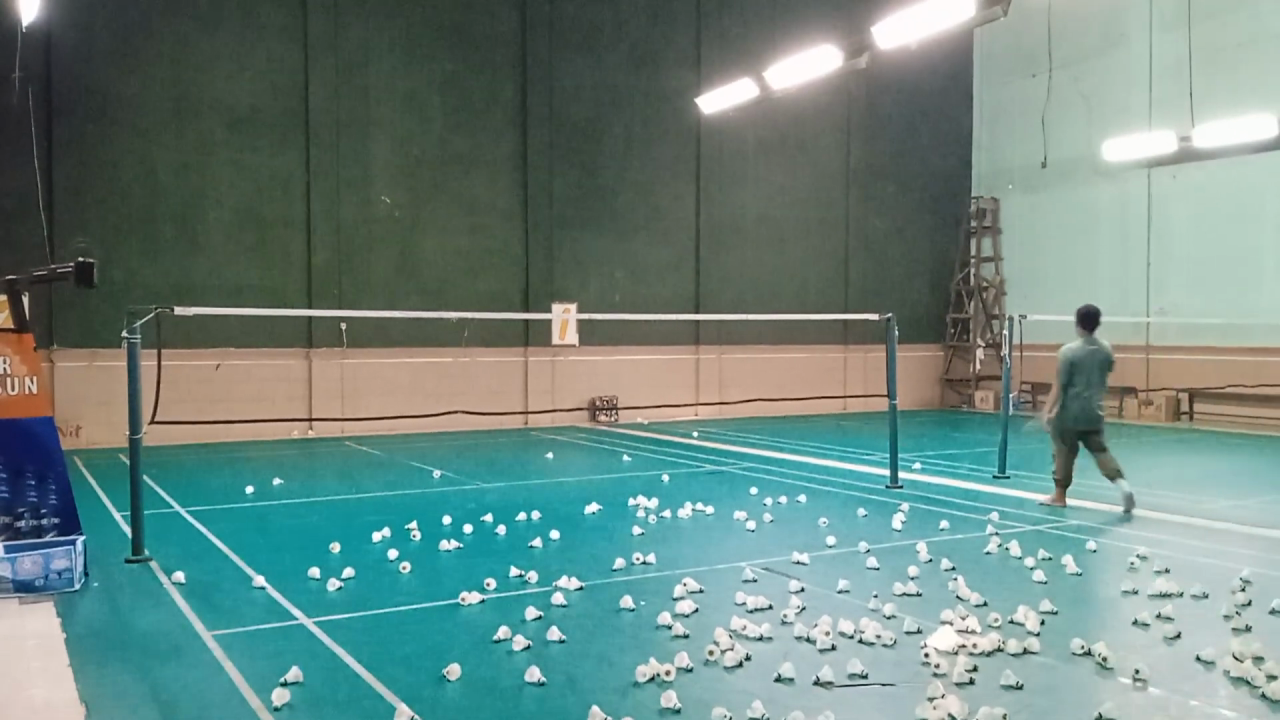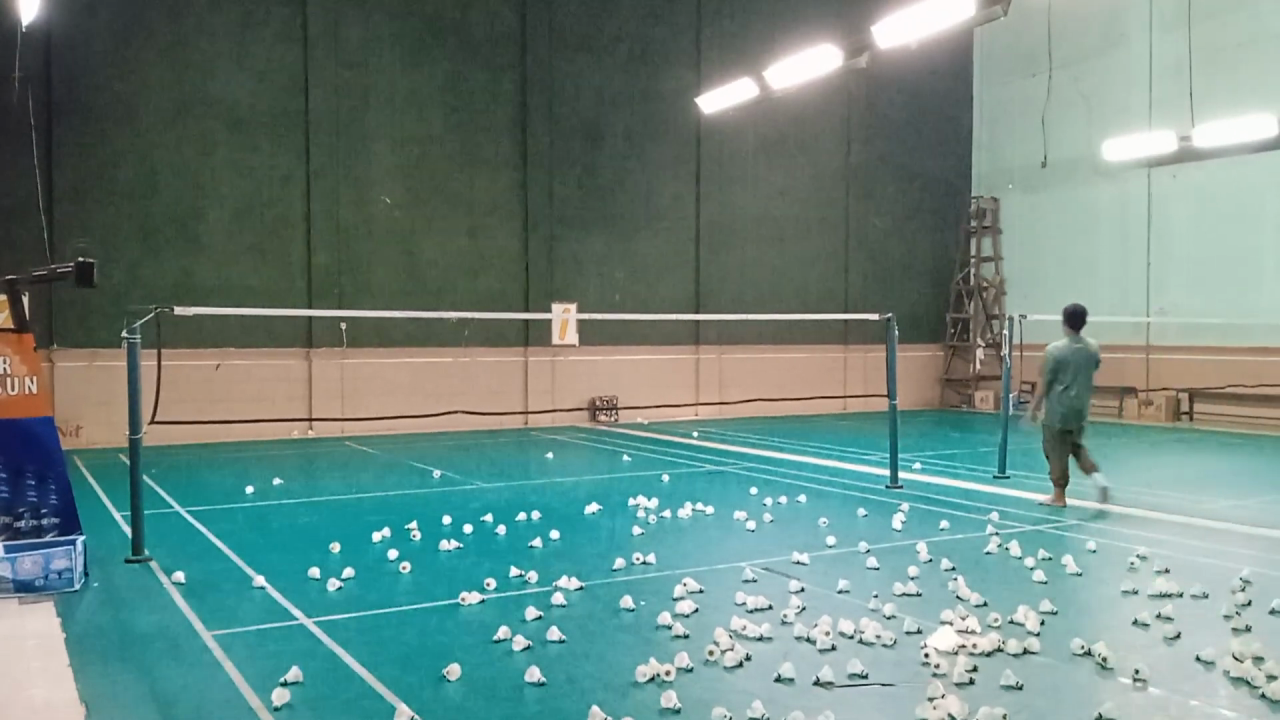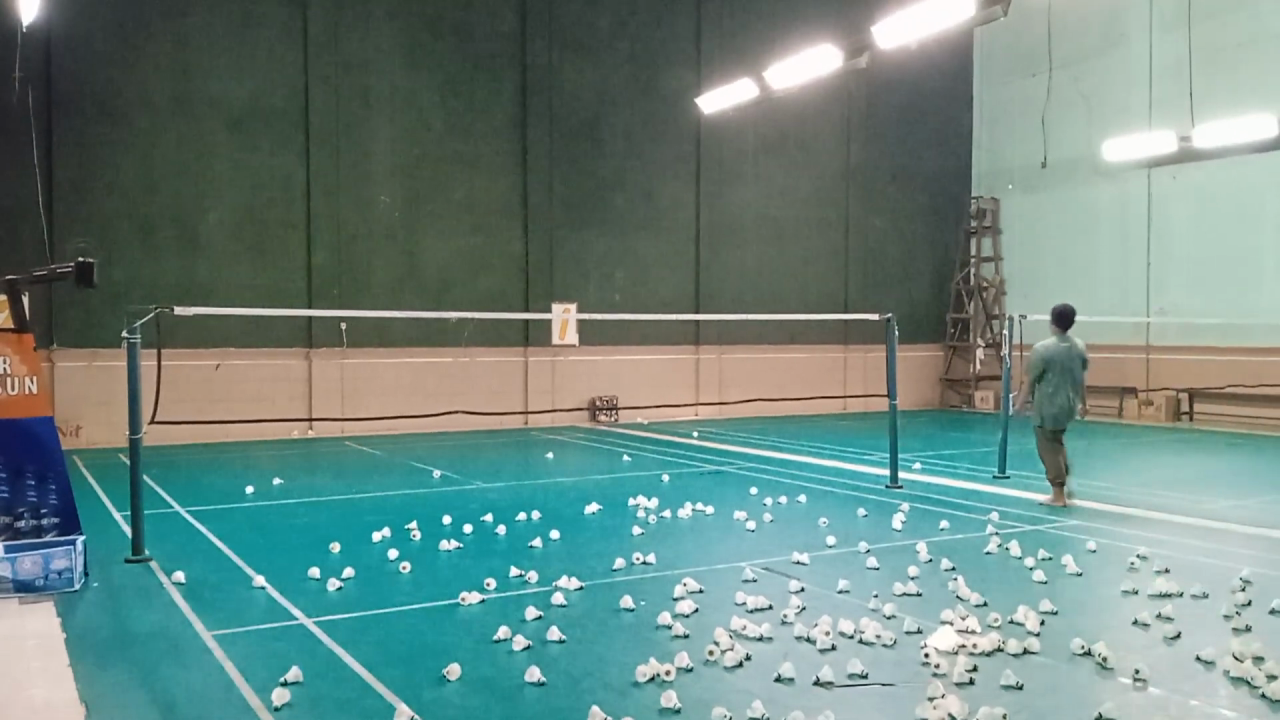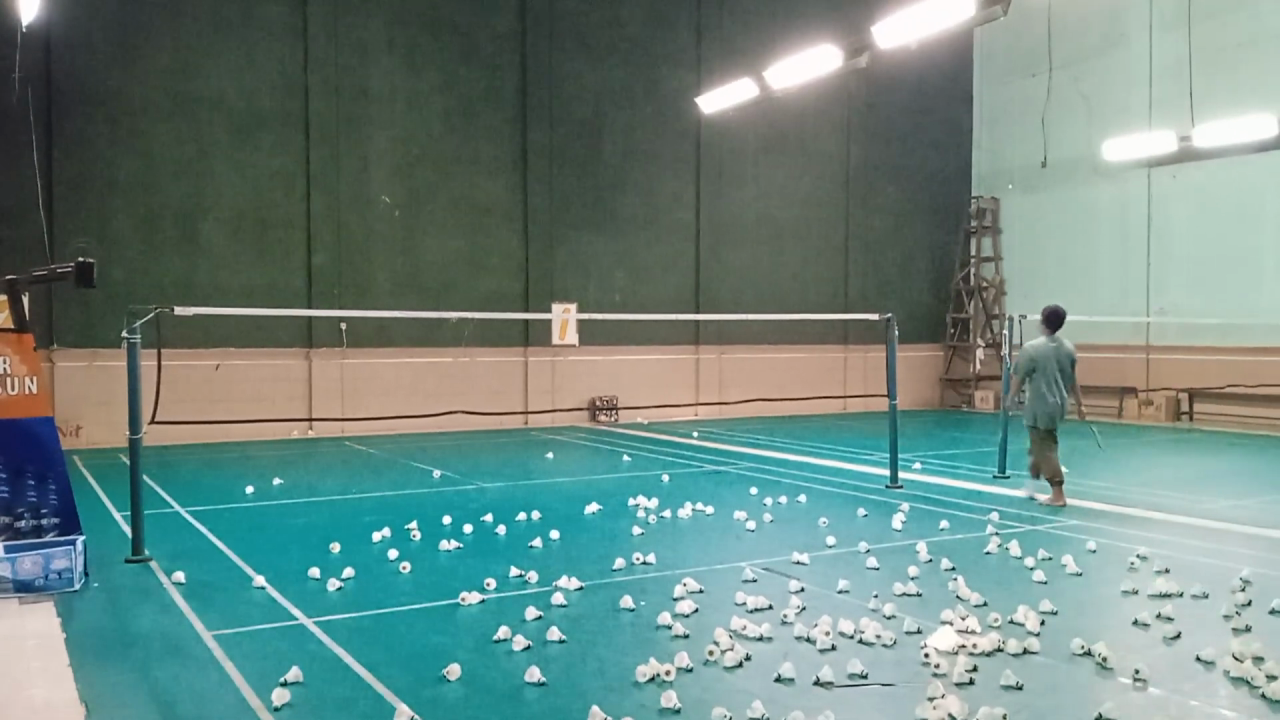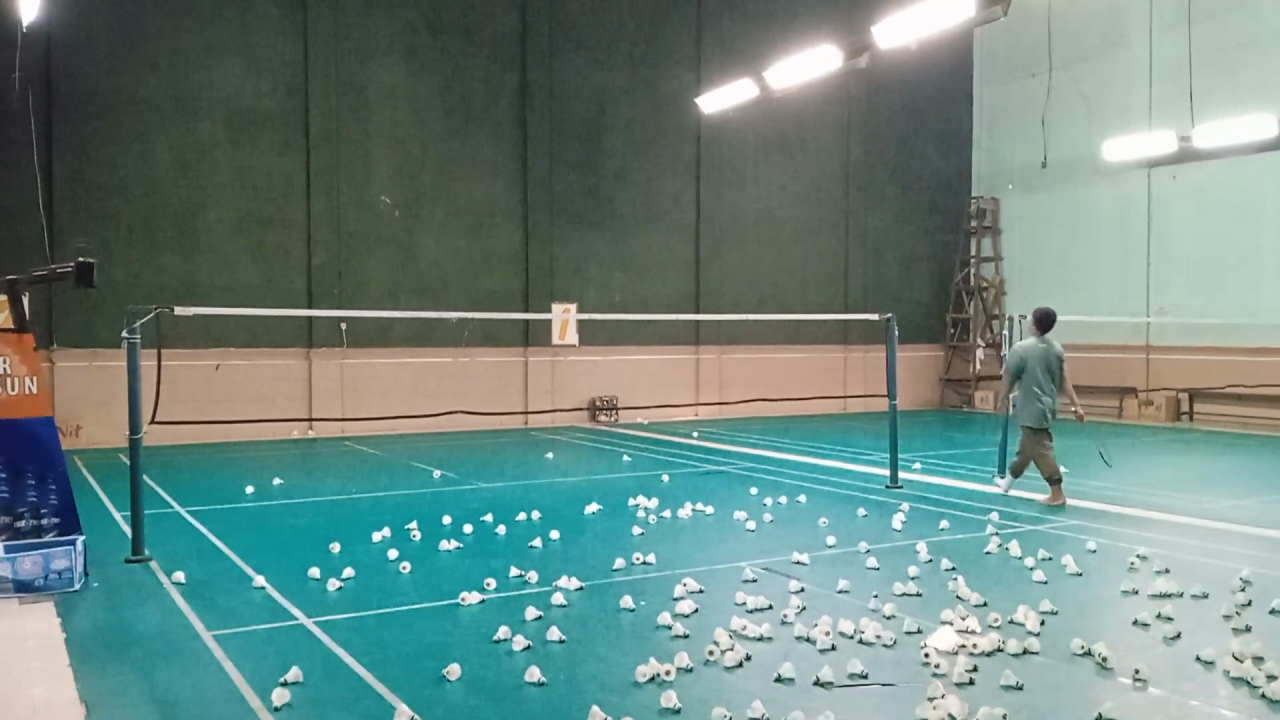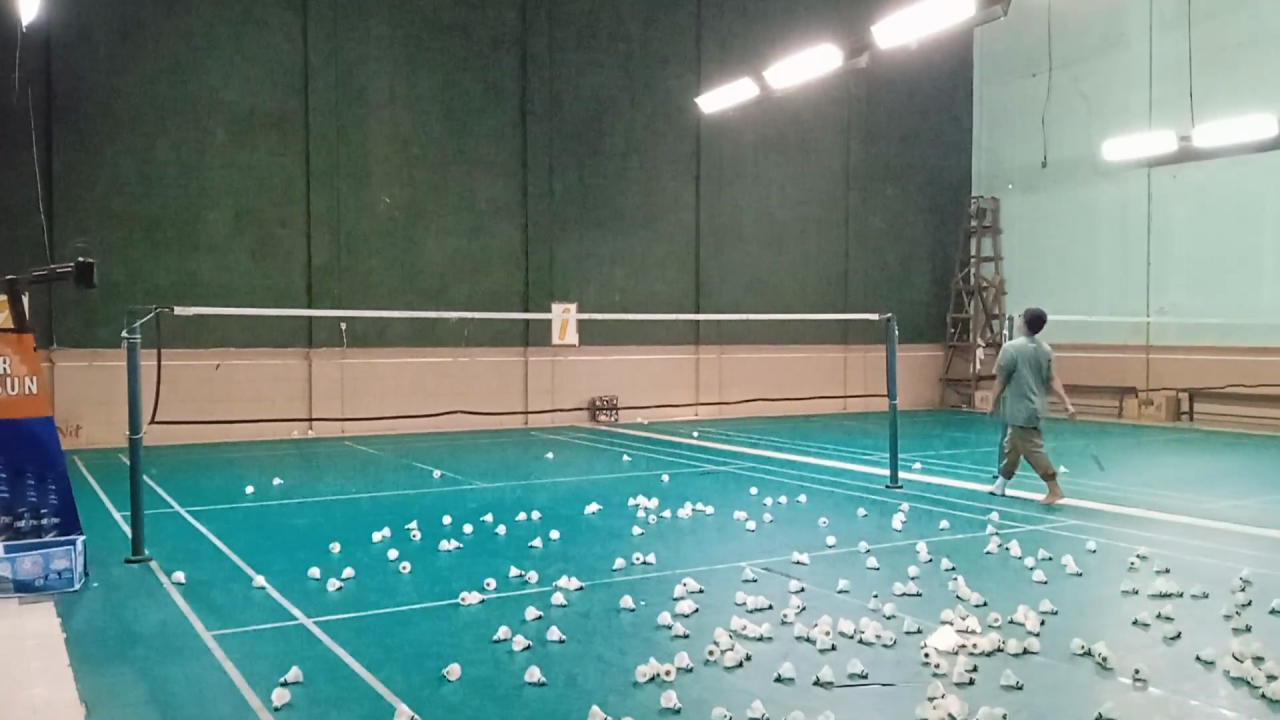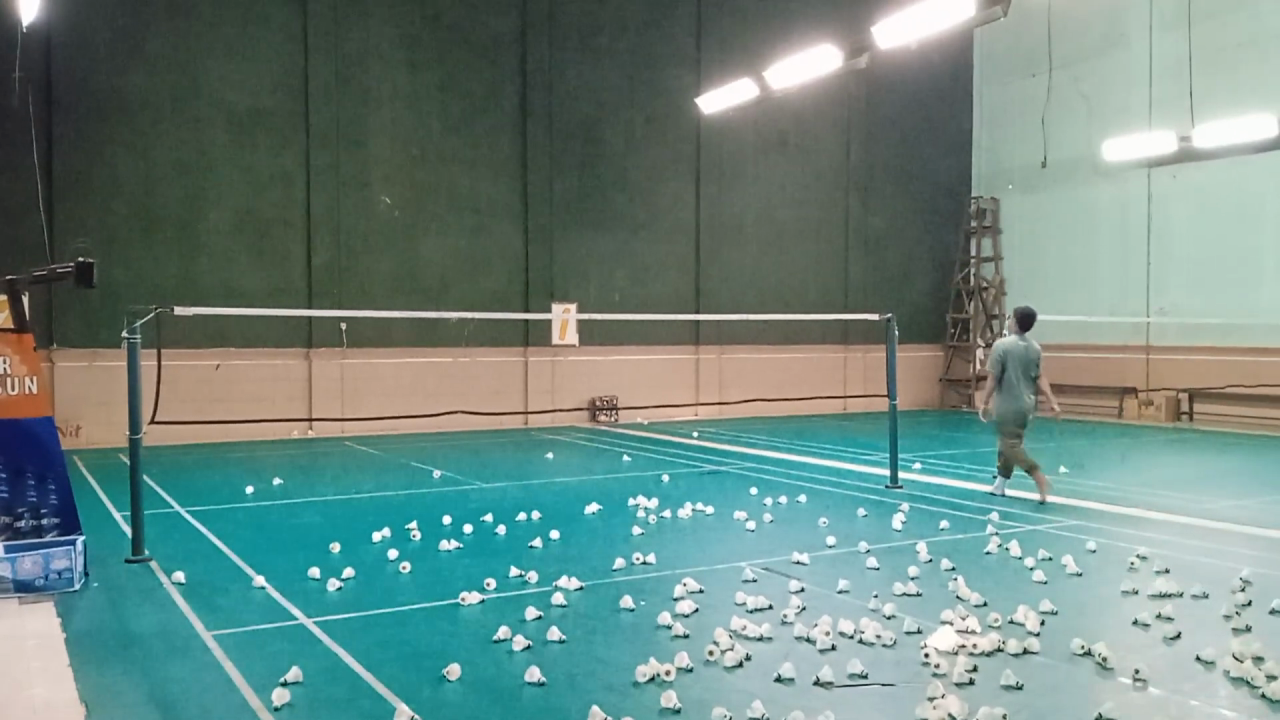
dt=0.1s
person 1, frame 1
left shoulder: (1069, 351)
right shoulder: (1106, 349)
left elbow: (1059, 386)
left wrist: (1049, 411)
left hip: (1070, 413)
right hip: (1094, 411)
left knee: (1064, 454)
right knee: (1100, 452)
left ankle: (1060, 495)
right ankle: (1123, 486)
person 1, frame 2
left shoulder: (1055, 350)
right shoulder: (1093, 348)
left elbow: (1044, 383)
right elbow: (1089, 376)
left wrist: (1034, 407)
left hip: (1058, 411)
right hip: (1080, 409)
left knee: (1056, 452)
right knee: (1076, 448)
left ankle: (1059, 495)
right ankle: (1098, 478)
person 1, frame 3
left shoulder: (1042, 349)
right shoulder: (1080, 347)
left elbow: (1030, 381)
right elbow: (1081, 378)
left wrist: (1021, 402)
right wrist: (1082, 403)
left hip: (1048, 409)
right hip: (1068, 406)
left knee: (1051, 450)
right knee: (1056, 448)
left ankle: (1059, 494)
right ankle: (1068, 484)
person 1, frame 4
left shoulder: (1031, 348)
right shoulder: (1068, 348)
left elbow: (1019, 379)
right elbow: (1072, 380)
left wrist: (1010, 398)
right wrist: (1079, 404)
left hip: (1040, 409)
right hip: (1059, 405)
left knee: (1045, 450)
right knee: (1039, 448)
left ankle: (1058, 494)
right ankle: (1033, 485)
person 1, frame 5
left shoulder: (1020, 349)
right shoulder: (1057, 349)
left elbow: (1008, 380)
right elbow: (1064, 380)
left wrist: (1002, 400)
right wrist: (1076, 405)
left hip: (1031, 409)
right hip: (1047, 406)
left knee: (1042, 451)
right knee: (1025, 446)
left ankle: (1057, 492)
right ankle: (1009, 481)
person 1, frame 6
left shoulder: (1011, 348)
right shoulder: (1045, 349)
left elbow: (1001, 380)
right elbow: (1052, 380)
left wrist: (994, 402)
right wrist: (1067, 403)
left hip: (1020, 408)
right hip: (1035, 406)
left knee: (1033, 449)
right knee: (1012, 445)
left ankle: (1054, 489)
right ankle: (1000, 484)
person 1, frame 7
left shoulder: (1002, 345)
right shoulder: (1034, 347)
left elbow: (993, 378)
right elbow: (1040, 378)
left wrist: (984, 401)
right wrist: (1052, 402)
left hip: (1007, 406)
right hip: (1025, 403)
left knee: (1011, 446)
right knee: (1008, 445)
left ankle: (1039, 478)
right ankle: (1000, 484)
